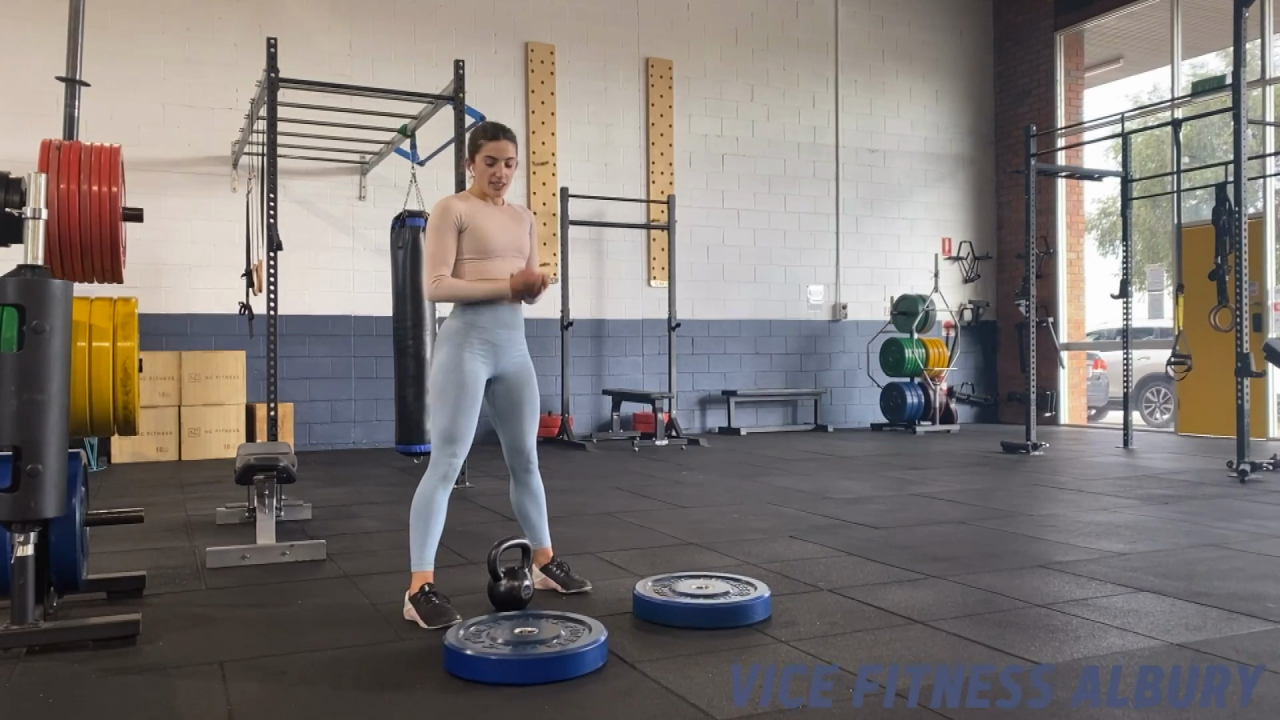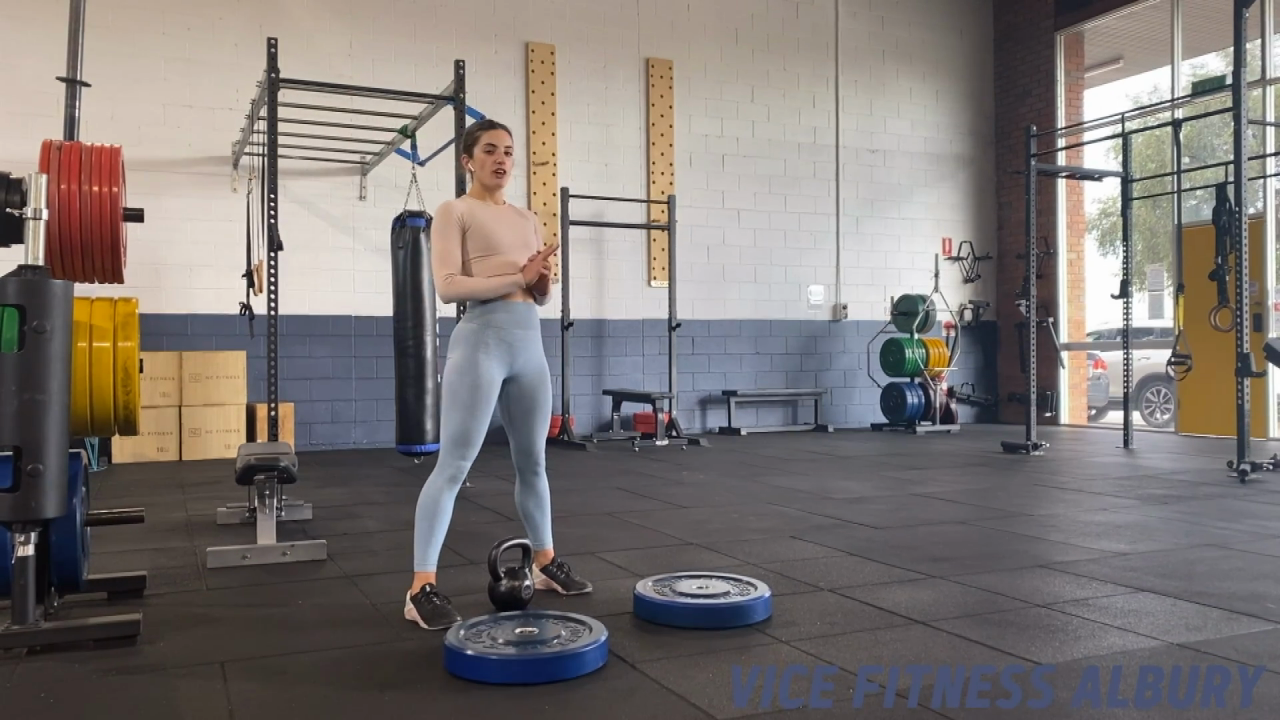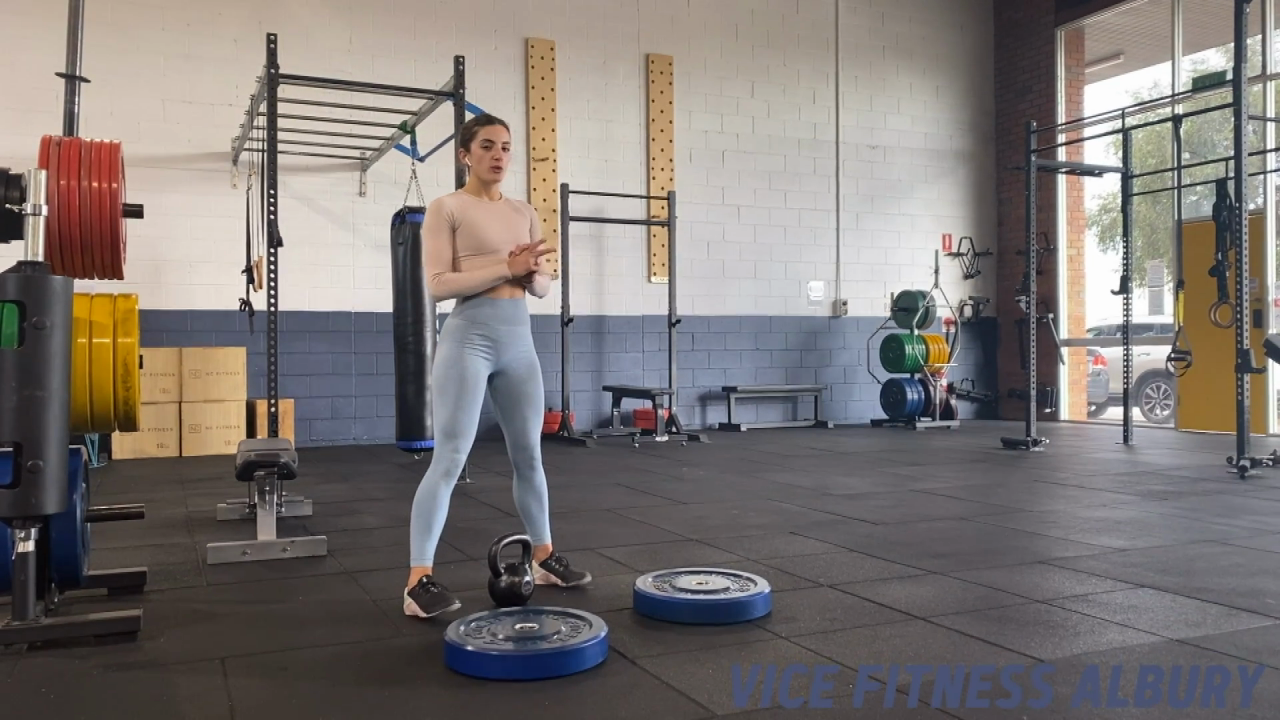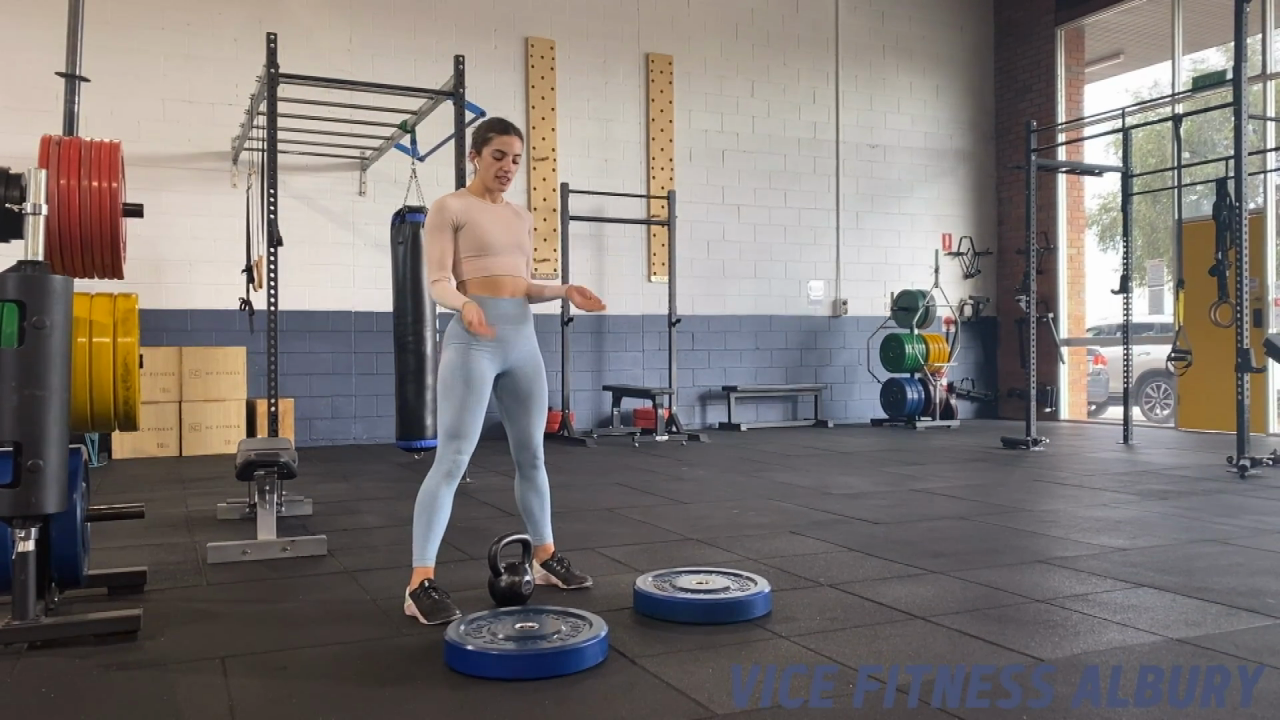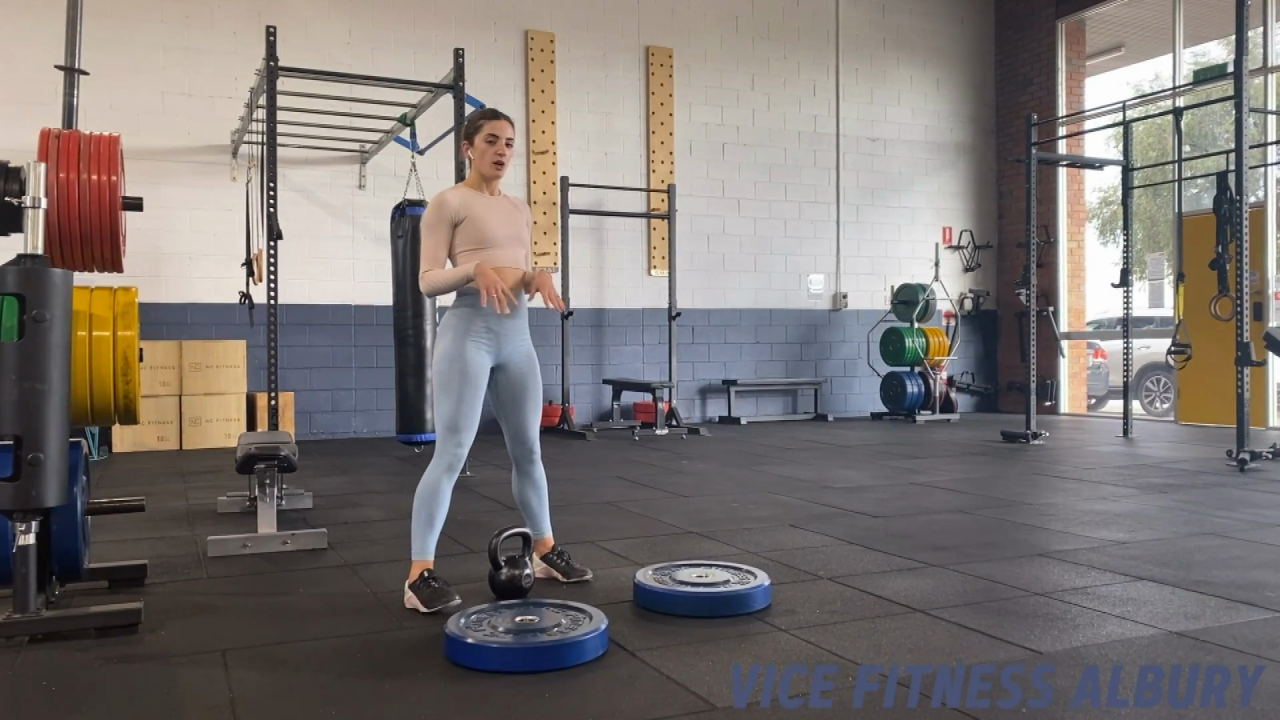
dt=1s
person 1, frame 1
left shoulder: (523, 217)
right shoulder: (451, 209)
right elbow: (436, 285)
left wrist: (533, 287)
right wrist: (505, 286)
left hip: (513, 343)
right hip: (466, 340)
left knee: (525, 459)
right knee: (446, 463)
left ankle: (544, 561)
right ankle: (420, 588)
person 1, frame 2
left shoulder: (526, 219)
right shoulder: (454, 211)
right elbow: (448, 286)
left wrist: (541, 280)
right wrist: (517, 276)
left hip: (529, 342)
right hip: (481, 340)
left knee: (533, 462)
right knee: (454, 464)
left ankle: (545, 562)
right ankle: (421, 587)
person 1, frame 3
left shoulder: (525, 213)
right shoulder: (446, 208)
left elbow: (543, 286)
right elbow: (437, 285)
left wrist: (529, 273)
right wrist: (504, 268)
left hip: (518, 339)
right hip: (467, 338)
left knee: (528, 456)
right knee: (449, 460)
left ankle: (544, 557)
right ankle: (419, 581)
person 1, frame 4
left shoulder: (520, 216)
right shoulder: (449, 208)
right elbow: (438, 283)
left wrist: (563, 291)
right wrist: (464, 305)
left hip: (522, 339)
right hip: (473, 339)
left knee: (530, 455)
right knee: (452, 459)
left ankle: (545, 557)
right ankle: (421, 582)
person 1, frame 5
left shoulder: (519, 209)
right shoulder: (448, 202)
right elbow: (427, 280)
left wrist: (538, 277)
right wrist: (472, 269)
left hip: (516, 334)
right hip: (468, 330)
left knee: (527, 450)
right knee: (451, 453)
left ankle: (545, 551)
right ankle: (420, 574)
